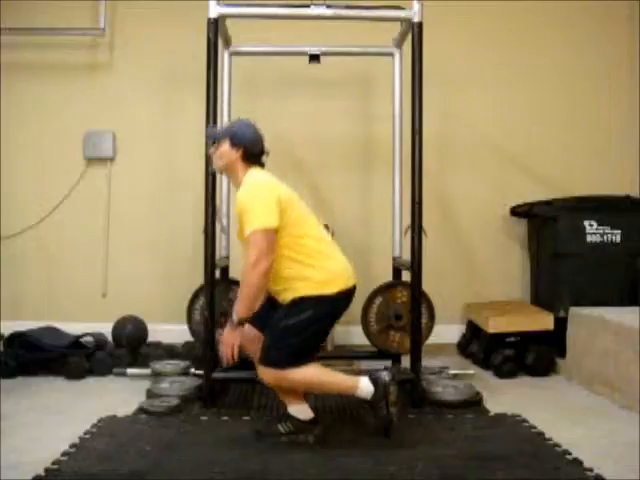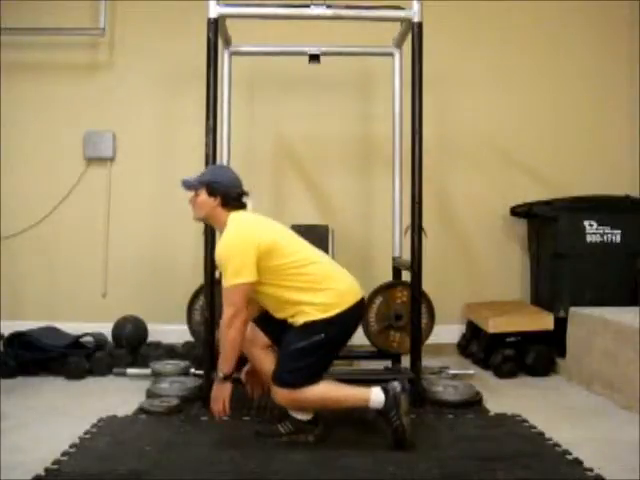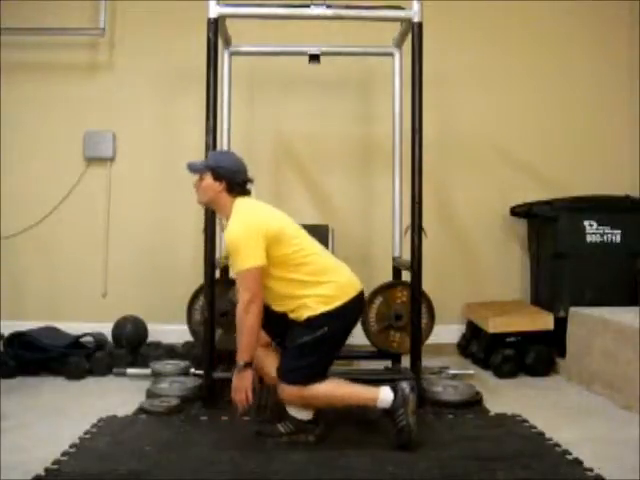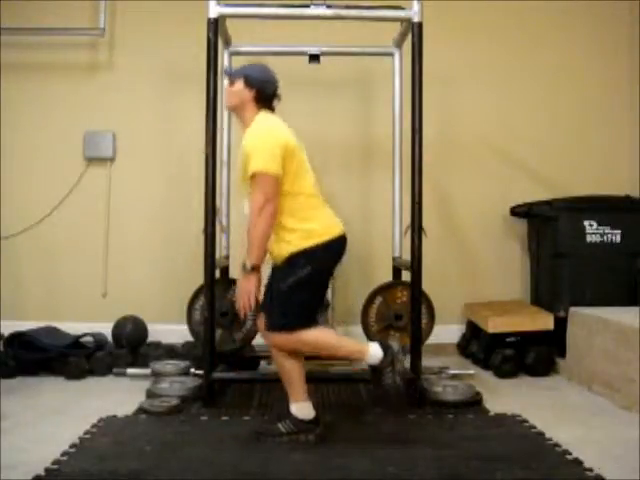
dt=0.4s
person 1, frame 1
left shoulder: (254, 191)
right shoulder: (257, 185)
left elbow: (259, 263)
right elbow: (267, 262)
left wrist: (235, 322)
right wrist: (246, 319)
left hip: (321, 287)
right hip: (313, 281)
left knee: (273, 371)
right knee: (252, 337)
left ankle: (371, 387)
right ankle: (301, 418)
person 1, frame 2
left shoulder: (233, 241)
right shoulder: (245, 226)
left elbow: (233, 316)
right elbow: (253, 298)
left wrist: (223, 378)
right wrist: (257, 363)
left hip: (331, 308)
right hip: (327, 298)
left knee: (287, 392)
right knee: (251, 337)
left ankle: (383, 398)
right ankle: (302, 419)
person 1, frame 3
left shoulder: (242, 226)
right shoulder: (248, 212)
left elbow: (250, 301)
right elbow: (256, 295)
left wrist: (243, 368)
left hip: (330, 301)
right hip: (323, 293)
left knee: (293, 387)
right knee: (253, 341)
left ankle: (390, 398)
right ankle: (302, 419)
person 1, frame 4
left shoulder: (261, 134)
right shoulder: (265, 131)
left elbow: (264, 208)
right elbow: (269, 206)
left wrist: (250, 269)
right wrist: (256, 264)
left hip: (310, 243)
right hip: (305, 241)
left knee: (283, 332)
right knee: (277, 328)
left ankle: (377, 355)
right ankle: (302, 417)
